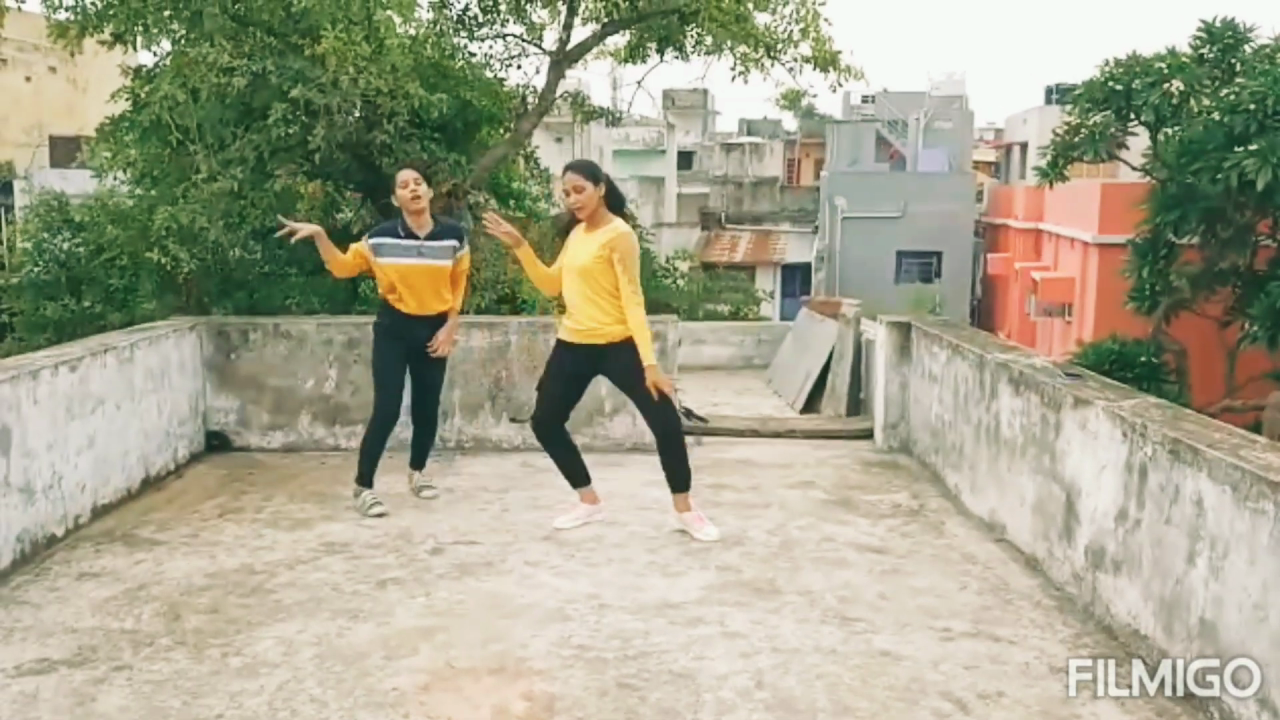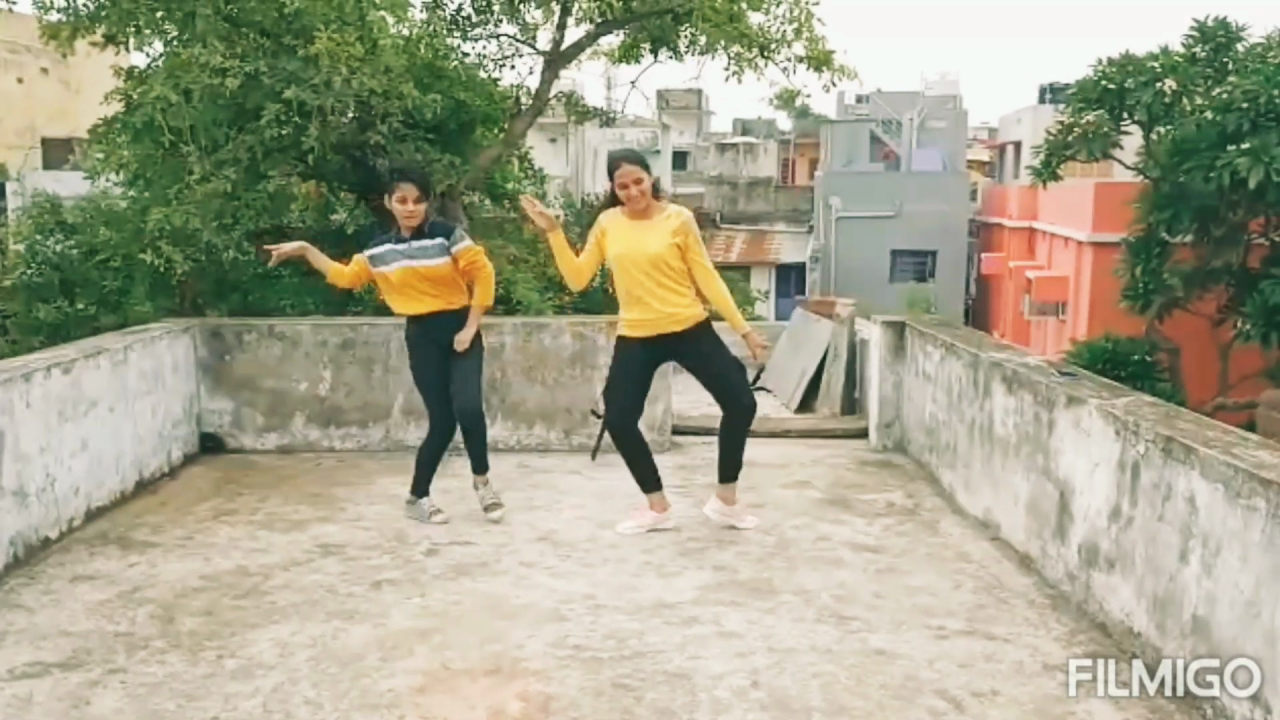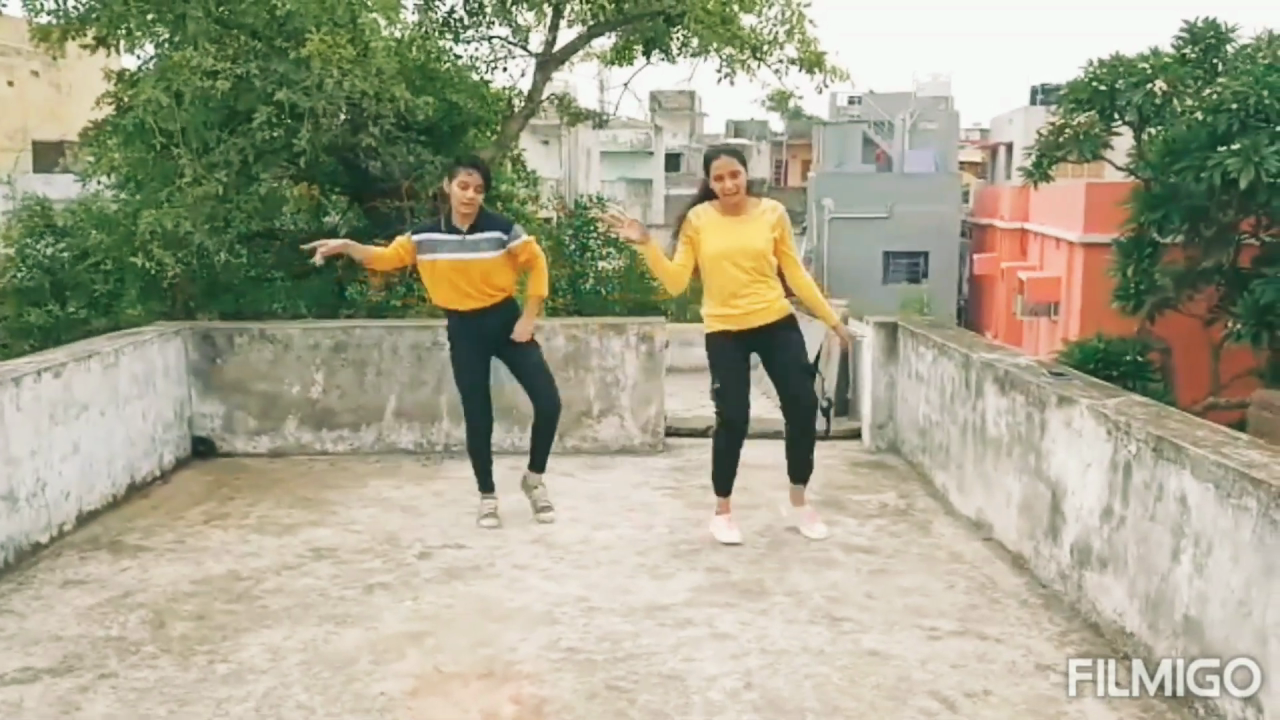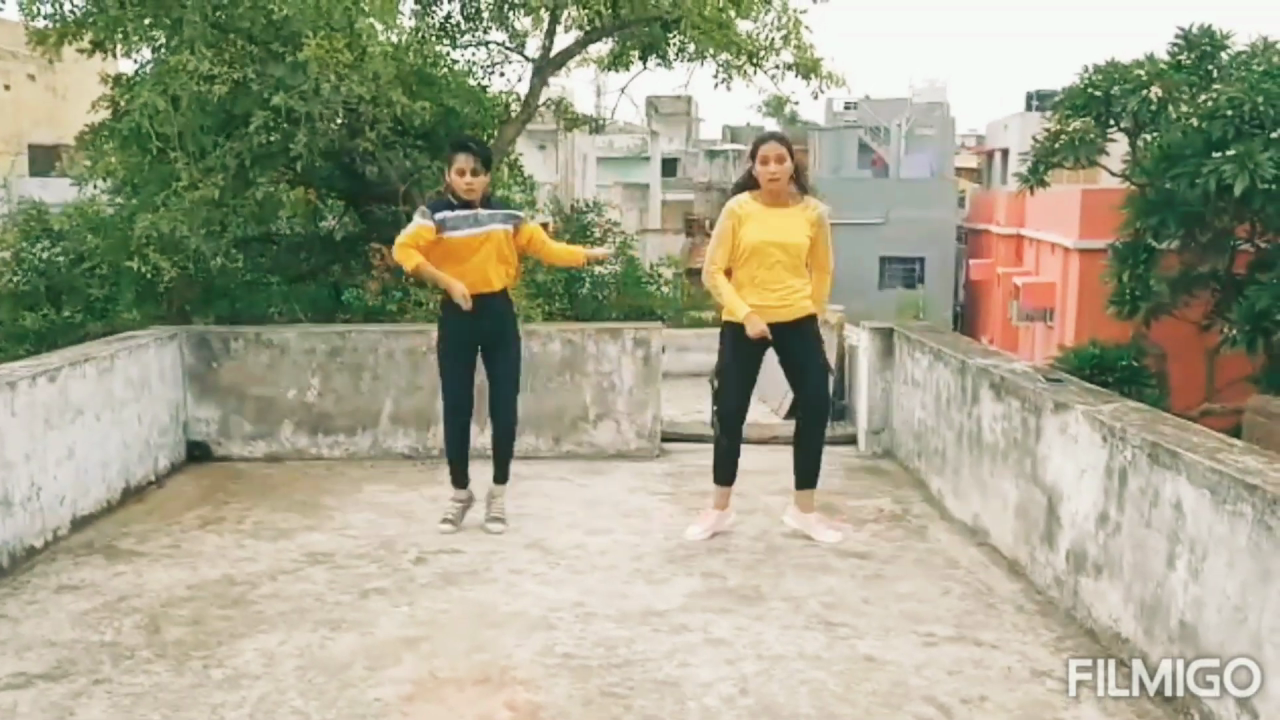
dt=0.7s
person 1, frame 1
left shoulder: (619, 234)
right shoulder: (575, 234)
left elbow: (631, 299)
right elbow: (552, 286)
left wrist: (649, 361)
right wrist: (519, 245)
left hip: (616, 343)
right hip: (572, 343)
left knee: (666, 421)
right knee: (544, 421)
left ankle: (685, 509)
right ankle: (589, 501)
person 1, frame 2
left shoulder: (679, 219)
right shoulder: (606, 224)
left elbow: (706, 277)
right elbow: (577, 279)
left wrist: (743, 328)
right wrist: (553, 231)
left hip: (689, 328)
right hip: (636, 336)
left knee: (741, 403)
right knee: (618, 421)
left ankle: (725, 500)
right ankle: (658, 507)
person 1, frame 3
left shoulder: (773, 213)
right shoulder: (697, 220)
left elbow: (795, 272)
right elbow: (675, 283)
left wrist: (832, 319)
right wrist: (646, 243)
left hip: (777, 324)
right hip: (724, 330)
left knee: (802, 409)
right knee: (732, 419)
left ankle: (799, 502)
right ankle: (723, 511)
person 1, frame 4
left shoulder: (813, 211)
right shoulder: (737, 209)
left elbow: (822, 269)
right elbow: (713, 272)
left wrist: (816, 310)
right wrist: (746, 314)
left hip: (798, 323)
right hip: (742, 324)
left knee: (814, 410)
right knee: (730, 414)
left ankle: (804, 509)
right ankle: (719, 509)
person 2, frame 1
left shoulder: (453, 235)
right shoulder: (382, 238)
left elbow: (458, 282)
right elbow: (343, 266)
left wrist: (450, 327)
right wrist: (318, 234)
left hip: (433, 330)
right hip: (393, 330)
left knee: (427, 409)
right knee: (386, 411)
left ankle: (417, 471)
right ankle: (362, 487)
person 2, frame 2
left shoulder: (447, 234)
right shoulder: (380, 249)
left elbow: (483, 274)
right elbow: (347, 277)
left wrist: (471, 326)
right wrist: (305, 249)
left hip: (459, 329)
right hip: (422, 335)
left knee: (468, 409)
right knee: (442, 422)
left ankle: (482, 480)
right ankle: (419, 497)
person 2, frame 3
left shoulder: (501, 229)
right shoulder: (427, 235)
left elbow: (535, 263)
right elbow: (385, 258)
left wrist: (530, 317)
right wrist: (345, 244)
left hip: (505, 321)
right hip: (464, 329)
left knee: (549, 401)
right knee: (479, 417)
left ankle: (534, 478)
right ankle: (487, 495)
person 2, frame 4
left shoulder: (507, 214)
right shoulder: (437, 212)
left elbow: (545, 249)
right elbow: (405, 251)
left wrist: (592, 255)
right wrist: (446, 281)
left hip: (499, 314)
right hip: (457, 315)
left knee: (504, 408)
right knee: (457, 408)
left ankle: (498, 493)
right ankle: (460, 494)
